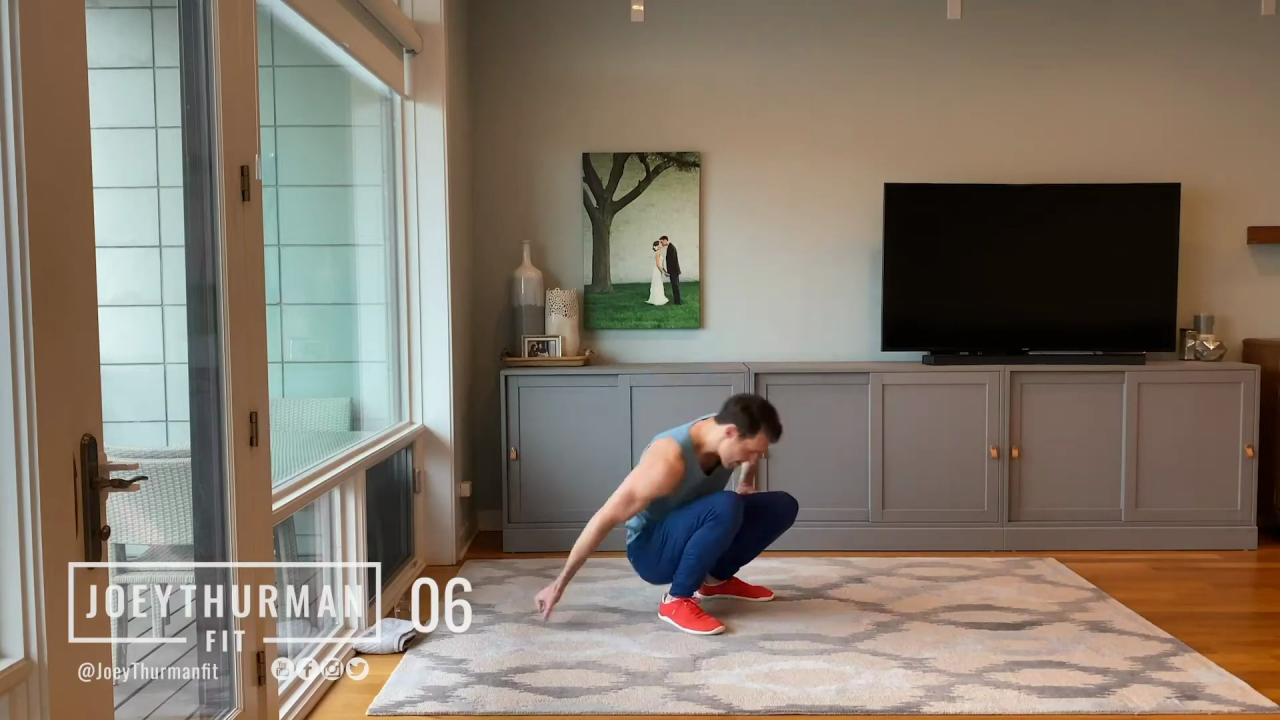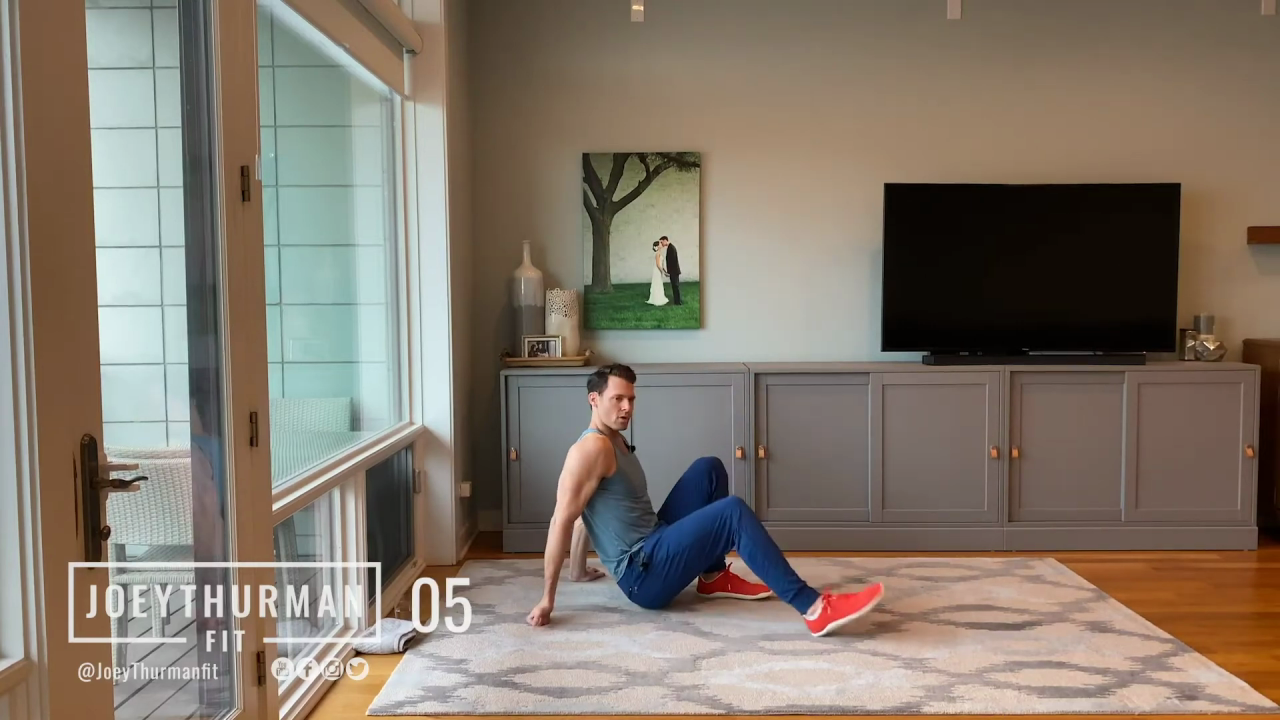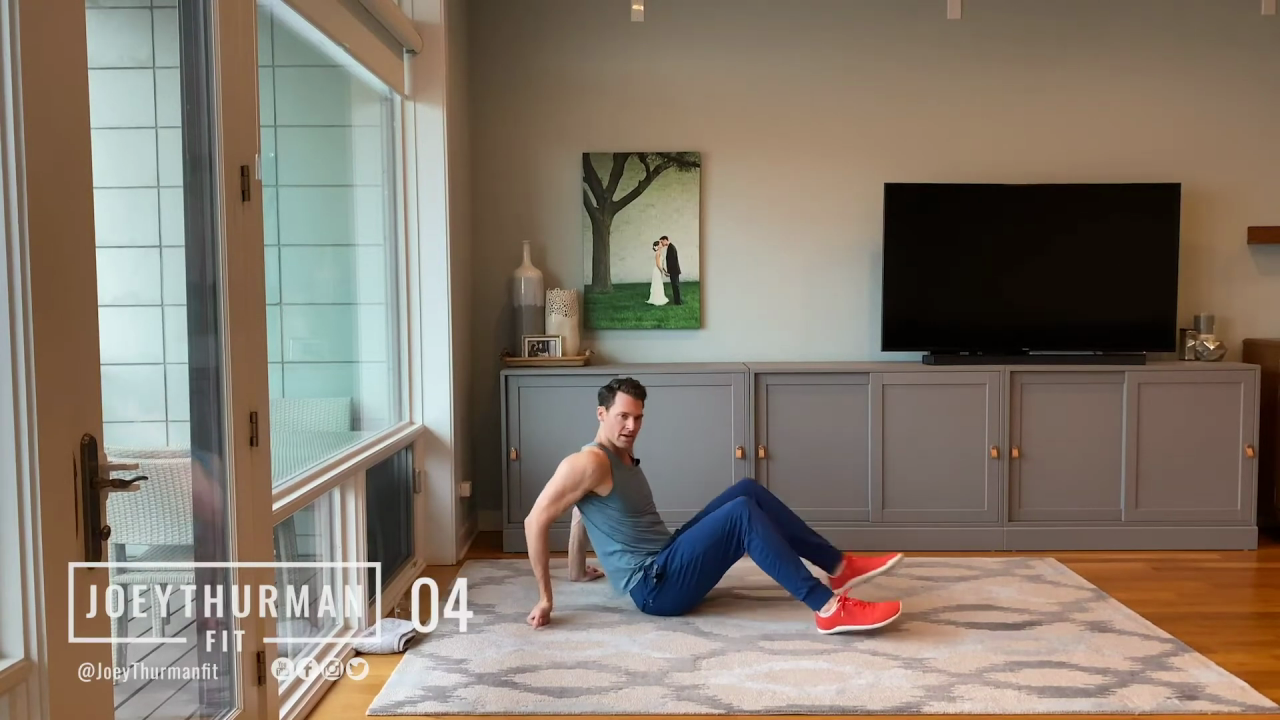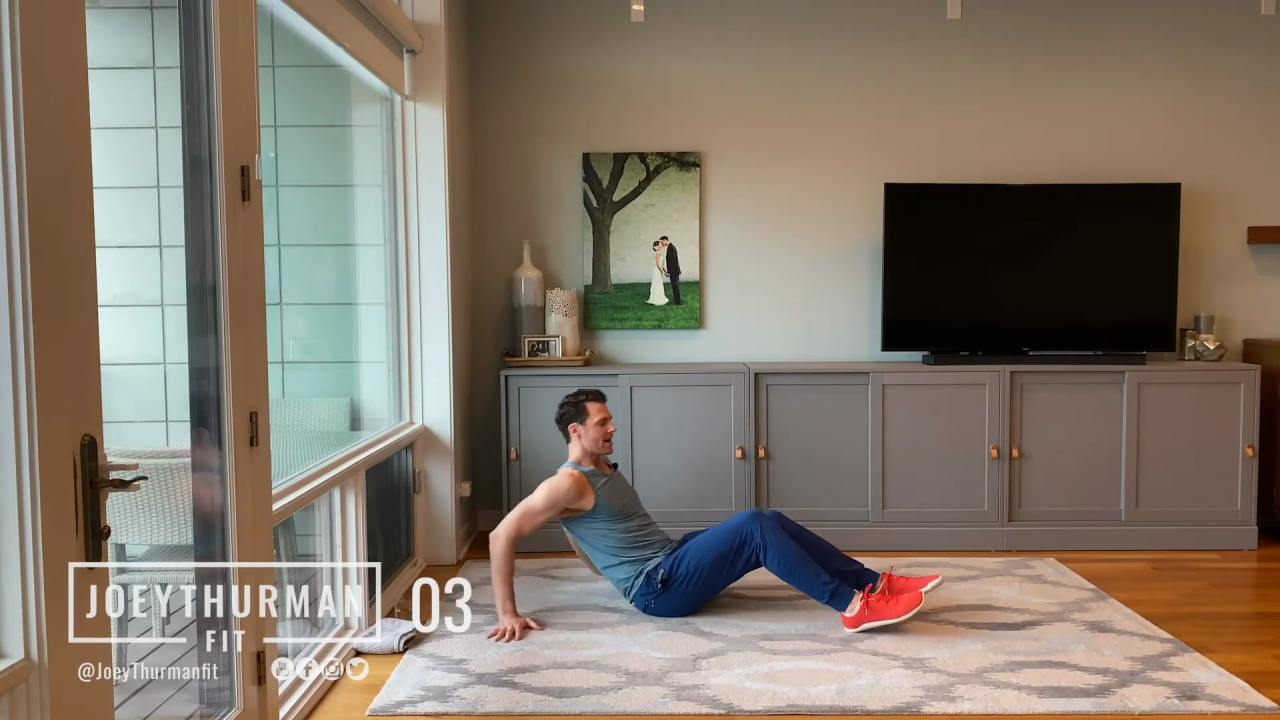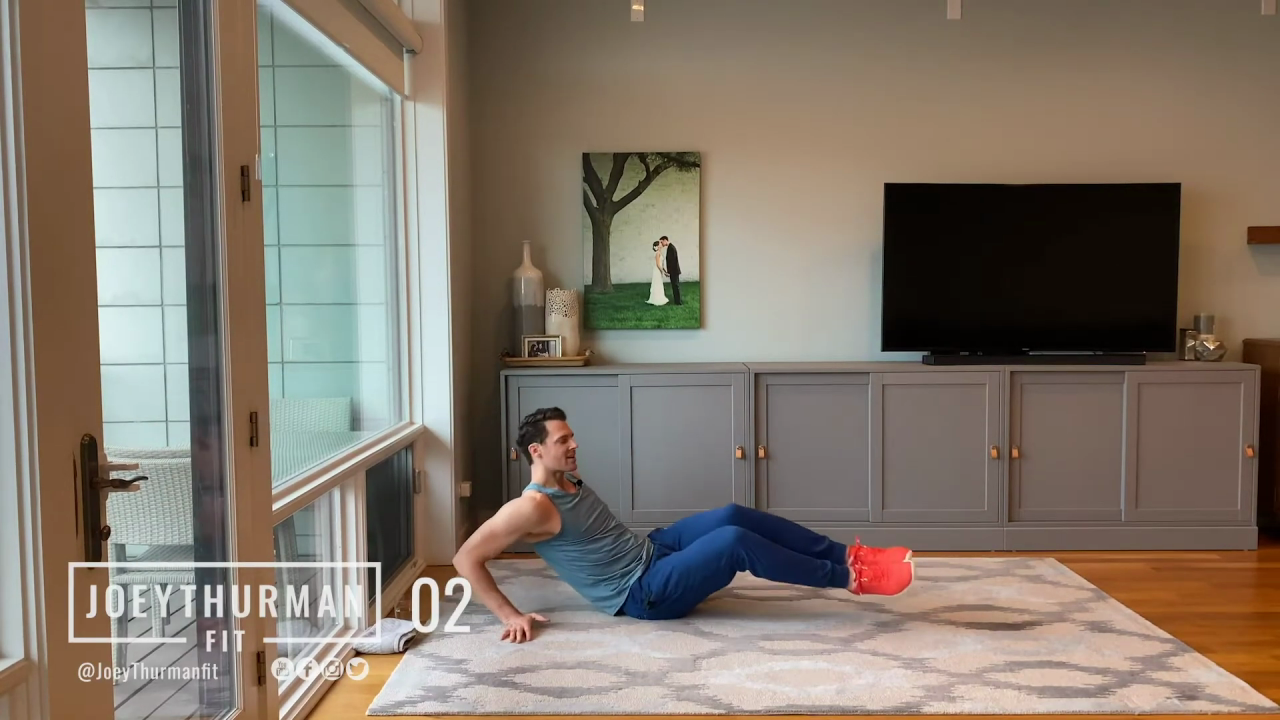
dt=1s
person 1, frame 1
left shoulder: (725, 435)
right shoulder: (670, 459)
right elbow: (603, 519)
left wrist: (746, 485)
right wrist: (559, 585)
left hip: (688, 533)
right hip: (650, 549)
left knee: (783, 507)
right knee: (726, 507)
left ankle: (717, 579)
right ankle: (677, 600)
person 1, frame 2
left shoulder: (615, 441)
right shoulder: (591, 449)
left elbow: (586, 515)
right elbow: (562, 519)
left wrist: (579, 570)
right wrist: (547, 599)
left hip: (655, 545)
right hip: (643, 575)
left knee: (710, 468)
right knee: (733, 512)
left ankle: (714, 577)
right ankle: (815, 608)
person 1, frame 3
left shoulder: (623, 453)
right shoulder: (589, 463)
left elbow: (582, 512)
right elbow: (536, 521)
left wrist: (578, 568)
right wrist: (545, 596)
left hip: (669, 558)
right hip: (656, 587)
left knee: (749, 491)
right knee: (743, 511)
left ankle: (841, 567)
right ankle: (830, 607)
person 1, frame 4
left shoulder: (603, 469)
right shoulder: (567, 484)
right elbow: (501, 536)
left wrist: (604, 564)
right wrist: (508, 613)
left hip: (673, 558)
right hip: (660, 588)
left knee: (772, 521)
right knee: (753, 524)
left ankle: (876, 582)
right ankle: (853, 607)
person 1, frame 5
left shoulder: (570, 480)
right shoulder: (531, 508)
right elbow: (465, 558)
right wrist: (510, 615)
left hip: (654, 550)
right hip: (643, 595)
left knee: (732, 515)
right knee: (734, 540)
left ankle: (846, 555)
right ankle: (846, 578)
